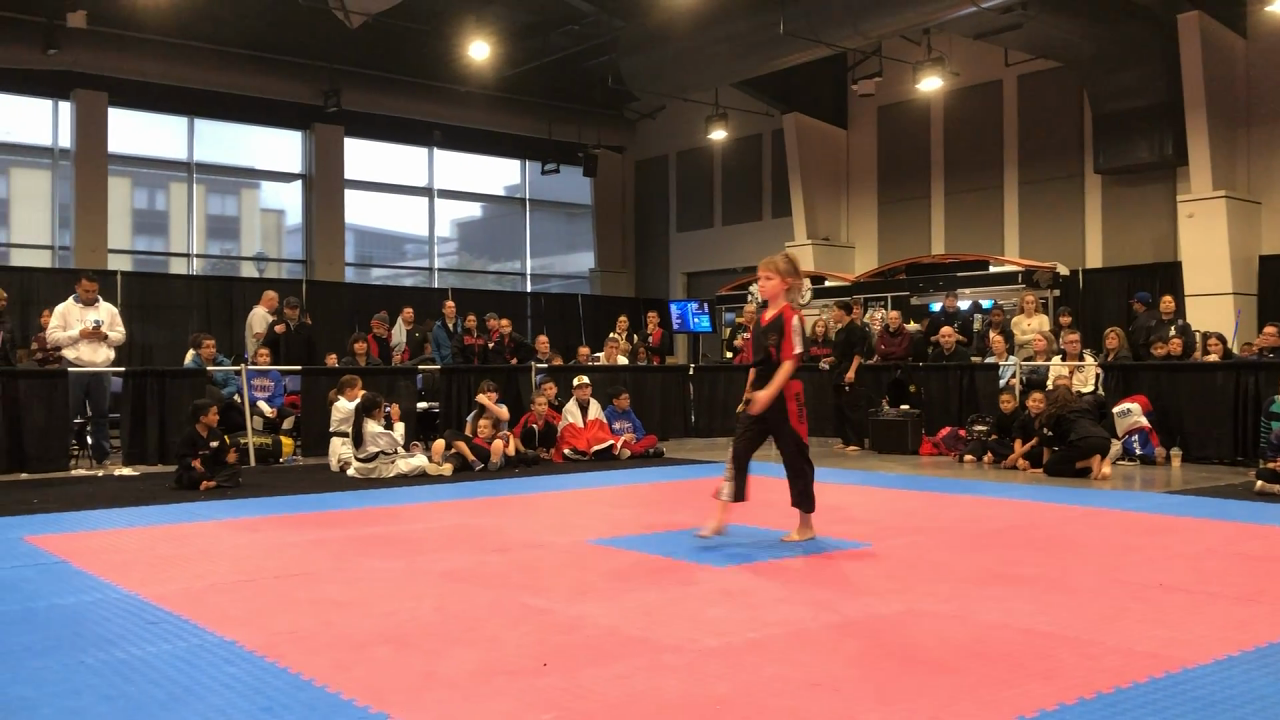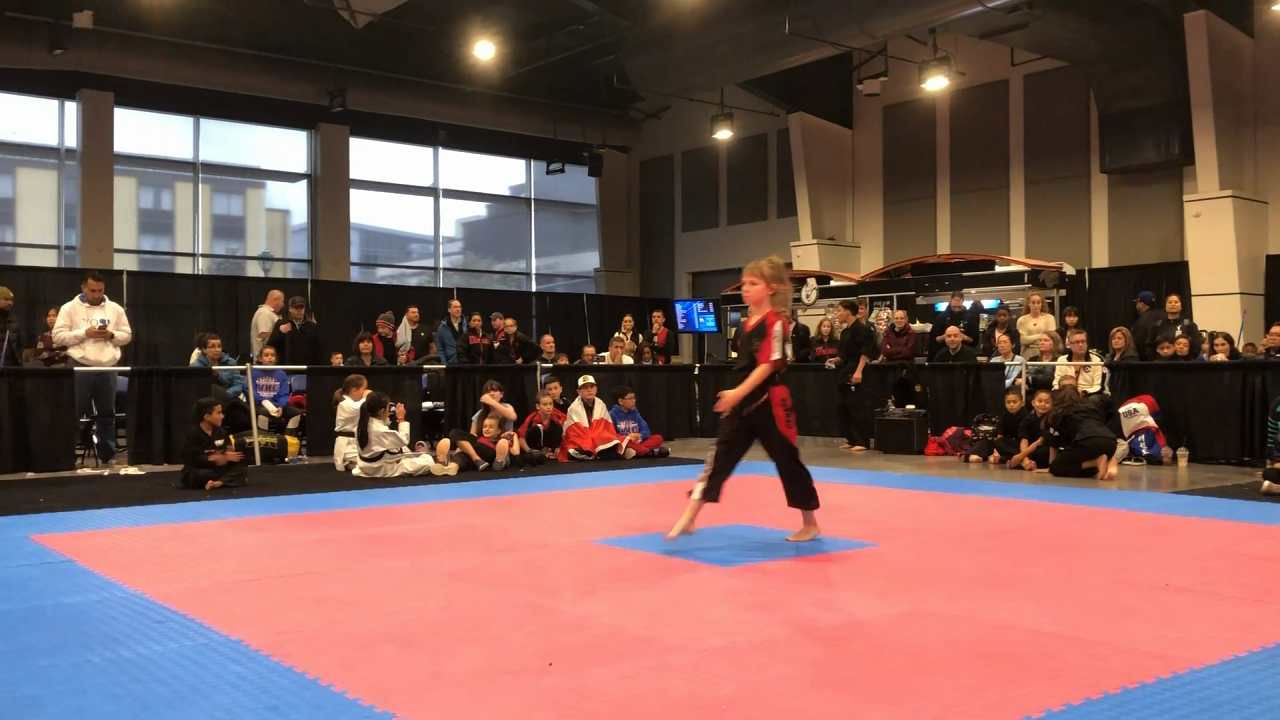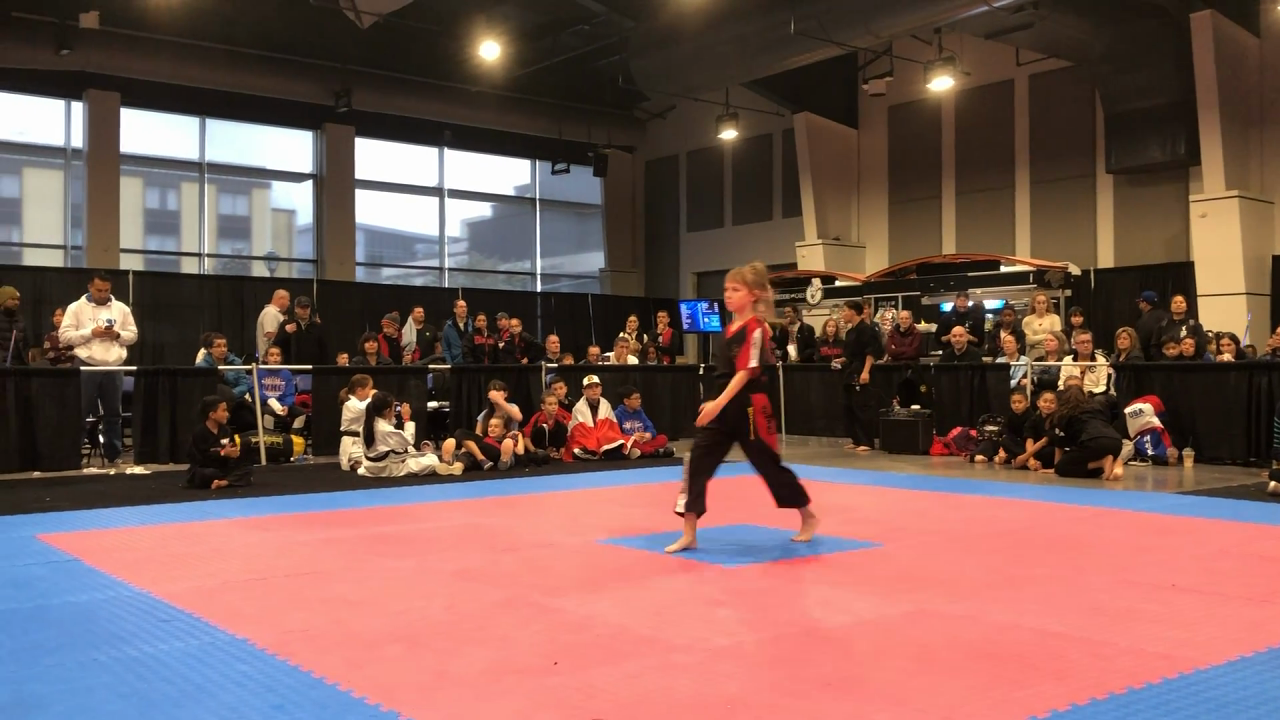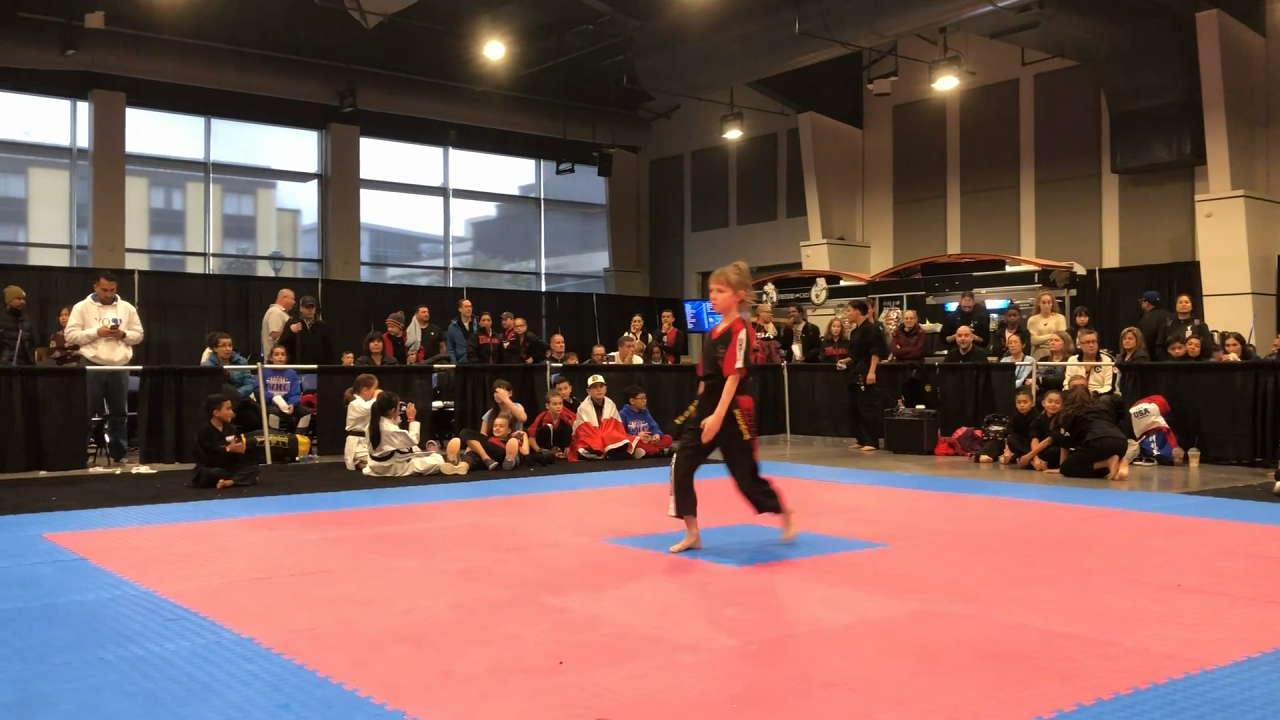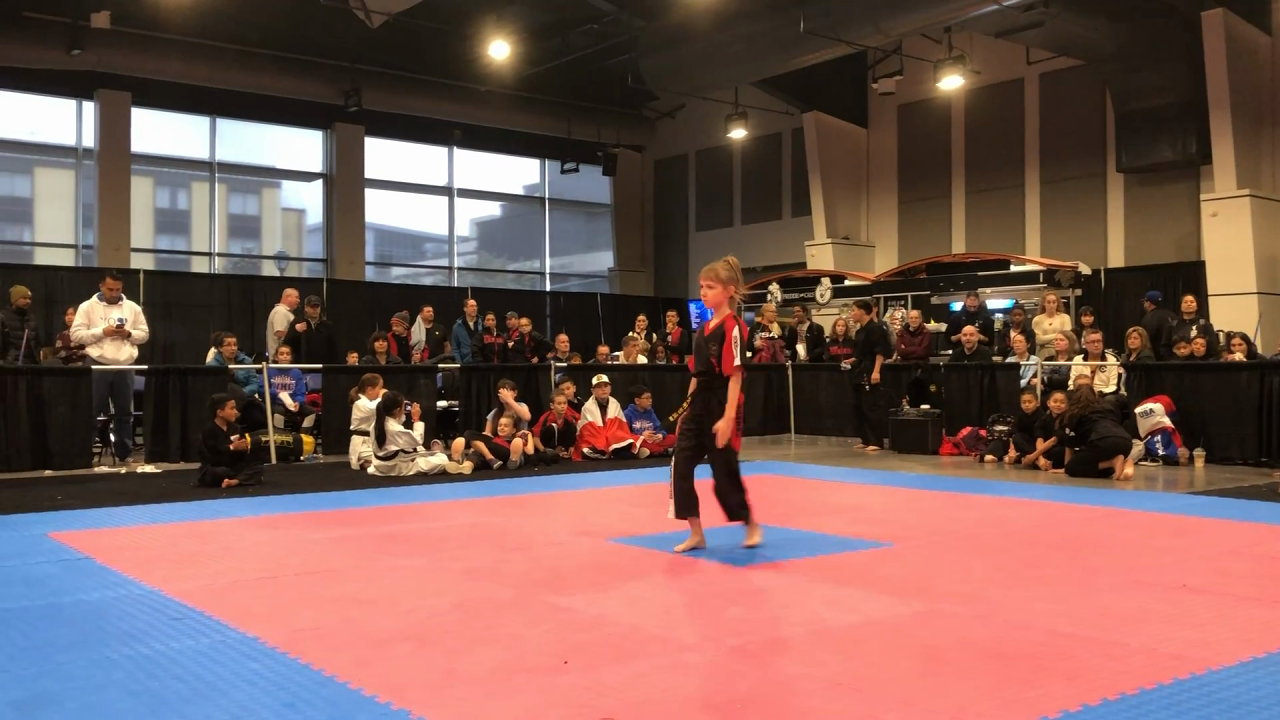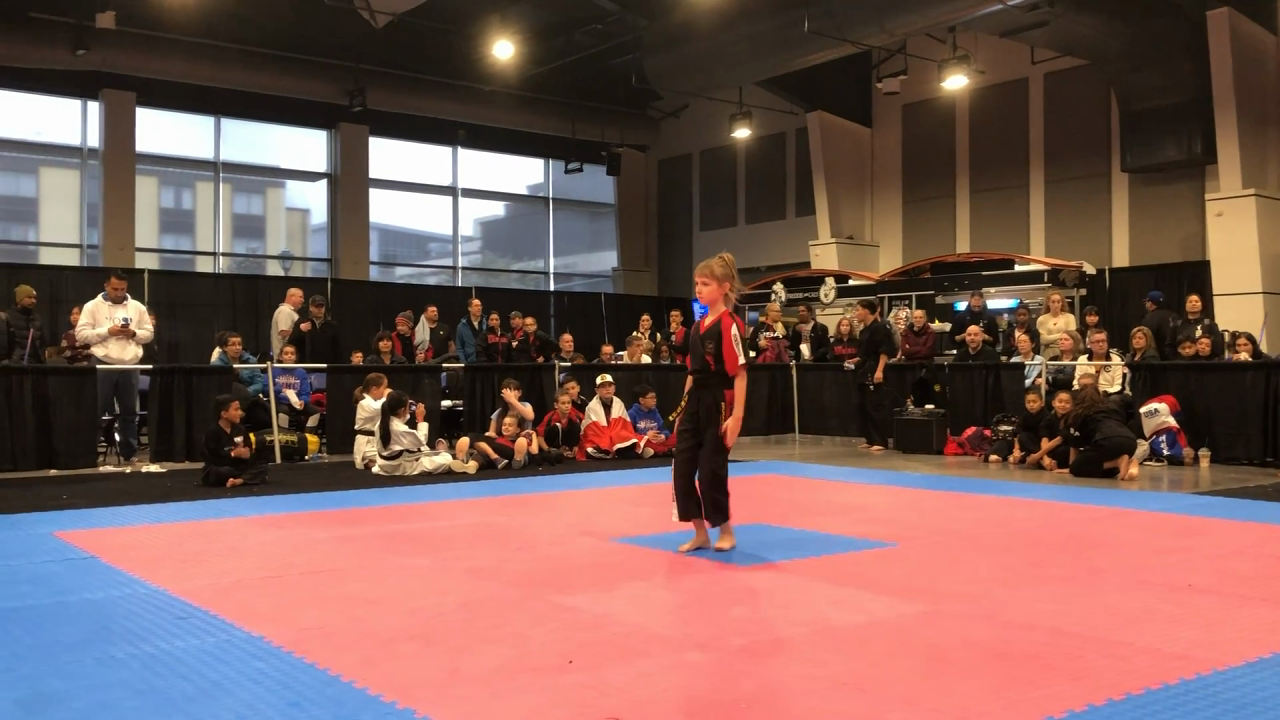
dt=0.1s
person 1, frame 1
left shoulder: (791, 317)
right shoulder: (760, 319)
left elbow: (791, 360)
left wrist: (770, 392)
right wrist: (749, 393)
left hip: (784, 395)
right hip: (758, 394)
left knee: (795, 457)
right knee: (739, 452)
left ankle: (806, 524)
right ankle: (720, 518)
person 1, frame 2
left shoulder: (775, 322)
right shoulder: (745, 325)
left elbow: (768, 365)
left wrist: (738, 392)
right wrist: (734, 397)
left hip: (768, 399)
right hip: (743, 399)
left knee: (787, 460)
right knee: (721, 456)
left ankle: (810, 523)
right ankle: (688, 520)
person 1, frame 3
left shoulder: (756, 330)
right shoulder: (729, 330)
left elbow: (745, 373)
left wrist: (719, 403)
left hip: (749, 406)
right hip: (723, 407)
left knee: (769, 467)
right knee: (698, 462)
left ankle: (807, 518)
right ankle: (689, 534)
person 1, frame 4
left shoulder: (740, 331)
right shoulder: (712, 333)
left elbow: (734, 376)
left wrist: (718, 414)
right wrist: (699, 408)
left hip: (734, 409)
right hip: (706, 405)
left knee: (745, 473)
right knee: (682, 464)
left ankle: (785, 516)
right ankle: (691, 533)
person 1, frame 5
left shoulder: (733, 327)
right shoulder: (703, 329)
left elbow: (734, 375)
left wrist: (729, 417)
right wrist: (687, 409)
left hip: (722, 403)
right hip: (699, 401)
left knee: (725, 472)
right knee: (682, 466)
left ankle: (750, 523)
right ankle: (696, 533)
person 1, frame 6
left shoulder: (730, 325)
right shoulder: (698, 326)
left elbow: (739, 372)
left wrist: (737, 415)
right wrist: (683, 408)
left hip: (719, 401)
right hip: (695, 400)
left knee: (711, 469)
right knee: (682, 467)
left ankle: (725, 529)
right ankle: (699, 534)
person 2, frame 1
left shoulder: (109, 309)
right shoulder: (63, 309)
left elbow: (121, 336)
right elbow: (52, 337)
left wrist: (105, 336)
right wrist: (78, 334)
left hip: (101, 369)
right hip: (74, 367)
left knee: (101, 414)
right knee: (69, 414)
left ankle: (102, 455)
person 2, frame 2
left shoulder: (115, 309)
right shoulder: (69, 308)
left elbow: (127, 335)
right elbow: (58, 336)
left wrist: (111, 335)
right wrist: (84, 333)
left hip: (107, 368)
right hip: (79, 366)
left knee: (107, 413)
right knee: (74, 413)
left ankle: (108, 455)
person 2, frame 3
left shoulder: (121, 309)
right shoulder: (76, 308)
left elbow: (133, 335)
right elbow: (64, 336)
left wrist: (118, 335)
right wrist: (90, 333)
left hip: (113, 368)
right hip: (86, 366)
left knee: (113, 413)
right knee: (81, 412)
left ankle: (114, 454)
person 2, frame 4
left shoulder: (127, 308)
right shoulder: (82, 307)
left elbow: (139, 334)
right elbow: (70, 335)
left wrist: (123, 334)
right wrist: (96, 332)
left hip: (119, 367)
right hip: (92, 366)
left knee: (119, 413)
right knee: (87, 412)
left ankle: (119, 453)
person 2, frame 5
left shoulder: (132, 308)
right shoulder: (87, 307)
left elbow: (144, 334)
right elbow: (76, 335)
left wrist: (129, 333)
right wrist: (101, 332)
left hip: (125, 367)
right hip: (97, 365)
left knee: (124, 412)
right knee: (92, 411)
left ankle: (124, 453)
person 2, frame 6
left shoulder: (137, 307)
right shoulder: (92, 306)
left elbow: (149, 333)
right elbow: (81, 334)
left wrist: (134, 333)
right wrist: (107, 331)
left hip: (129, 366)
right hip: (103, 365)
left knee: (129, 411)
right knee: (98, 411)
left ankle: (129, 452)
